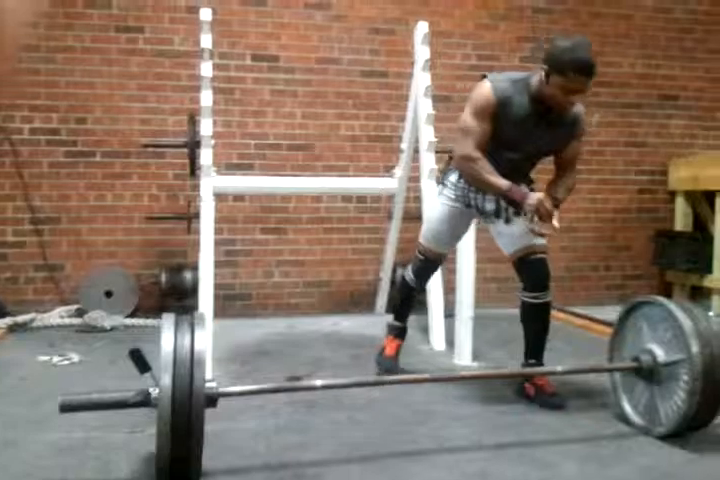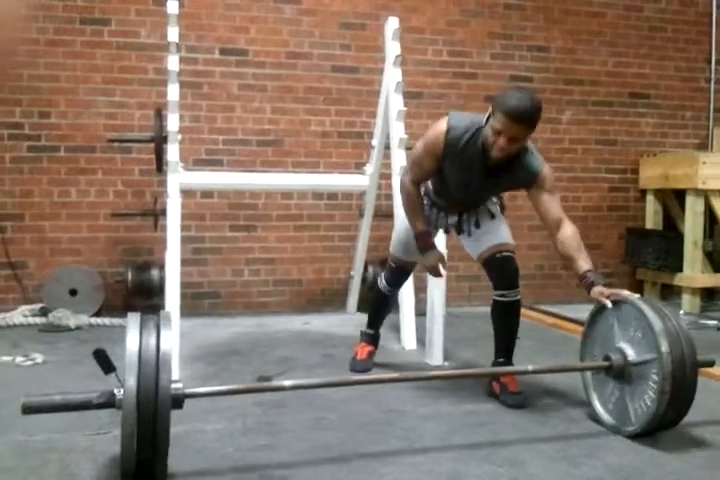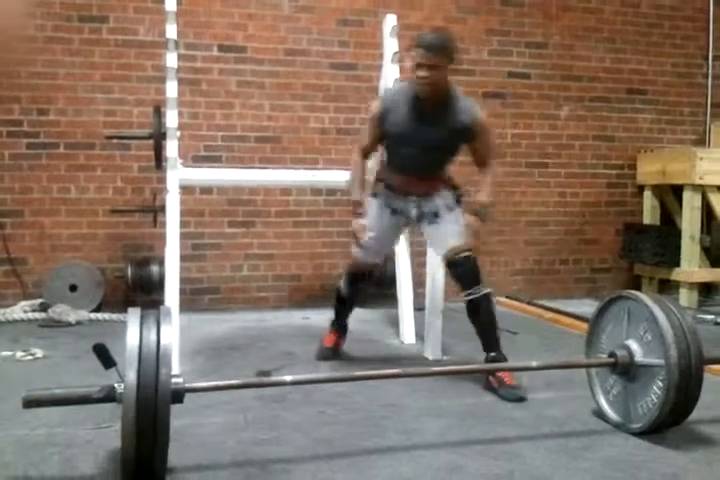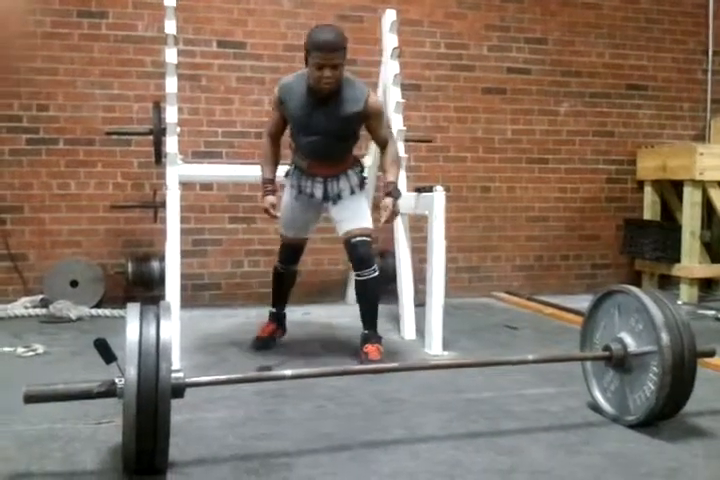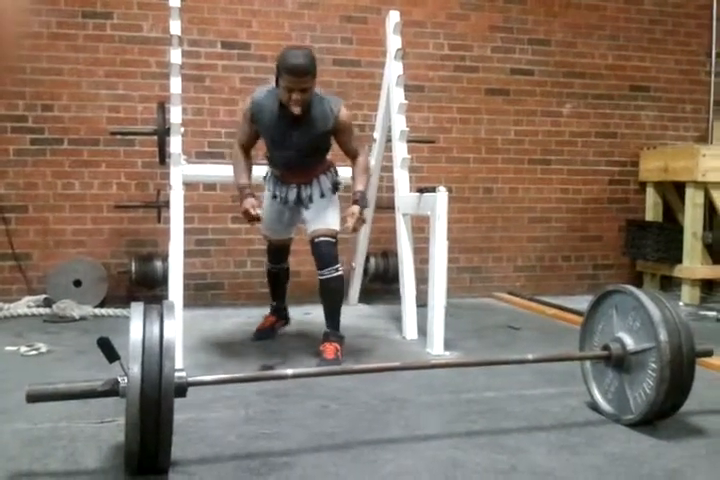
dt=1s
person 1, frame 1
left shoulder: (574, 118)
right shoulder: (494, 92)
left elbow: (567, 171)
right elbow: (464, 154)
left wrist: (551, 203)
right wrist: (517, 194)
left hip: (519, 192)
right hip: (463, 183)
left knee: (538, 275)
right knee: (426, 260)
left ankle: (533, 372)
right ankle: (395, 331)
person 1, frame 2
left shoulder: (533, 170)
right shoulder: (448, 132)
left elbow: (560, 226)
right elbow: (409, 181)
left wrist: (592, 280)
right wrist: (425, 243)
left hip: (479, 210)
right hip: (429, 202)
left knee: (507, 274)
right knee: (397, 270)
left ankle: (502, 371)
right ankle: (369, 339)
person 1, frame 3
left shoulder: (468, 115)
right shoulder: (386, 103)
left elbow: (486, 164)
right elbow: (362, 155)
left wrist: (480, 205)
right wrist: (357, 207)
left hip: (436, 197)
right hip: (389, 194)
left knee: (467, 270)
right knee: (358, 268)
left ankle: (495, 363)
right ankle: (337, 329)
person 1, frame 4
left shoulder: (364, 99)
right shoulder: (286, 91)
left elbow: (386, 143)
right elbow: (272, 138)
left wrist: (390, 190)
right wrist: (268, 187)
left hip: (345, 181)
right hip: (301, 179)
left knee: (362, 253)
right knee: (289, 253)
left ankle: (370, 337)
right ankle: (276, 319)
person 1, frame 5
left shoulder: (334, 112)
right shoulder: (257, 105)
left elbow: (357, 155)
right elbow: (242, 148)
left wrist: (358, 199)
right wrist: (245, 192)
left hip: (318, 185)
right hip: (278, 184)
left knee: (326, 252)
right knee: (276, 251)
left ankle: (332, 336)
right ankle: (278, 312)
